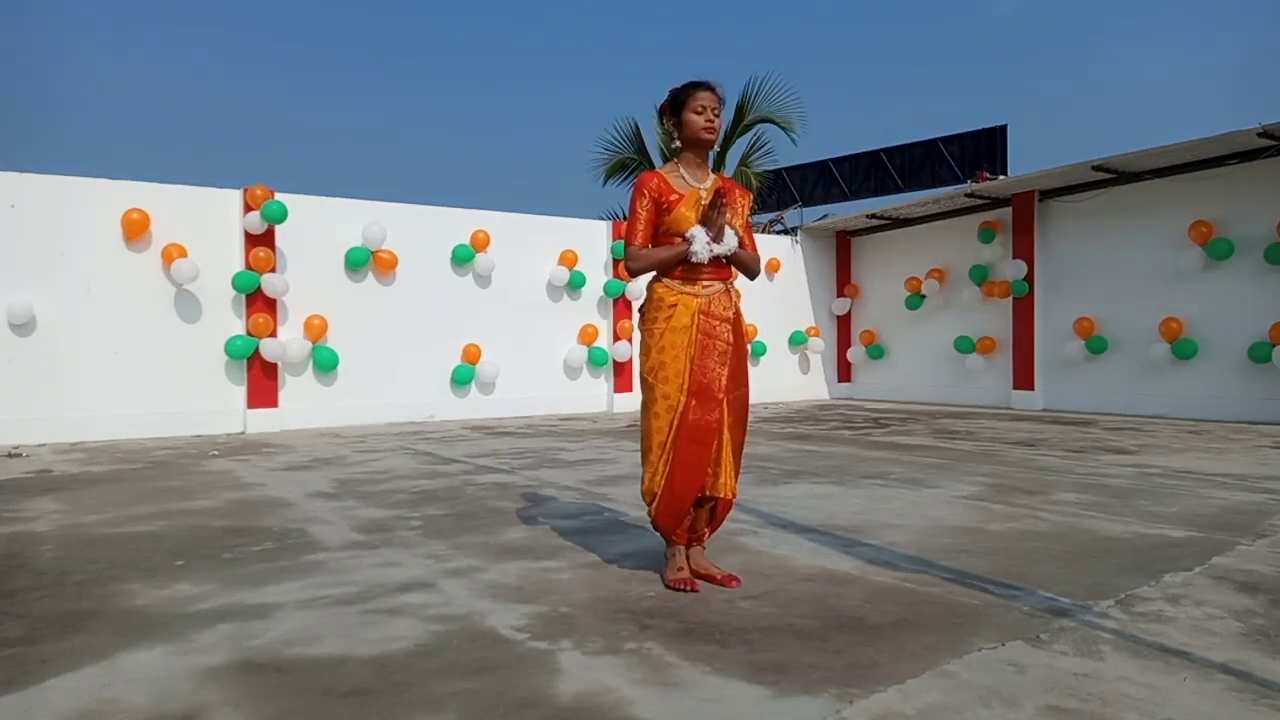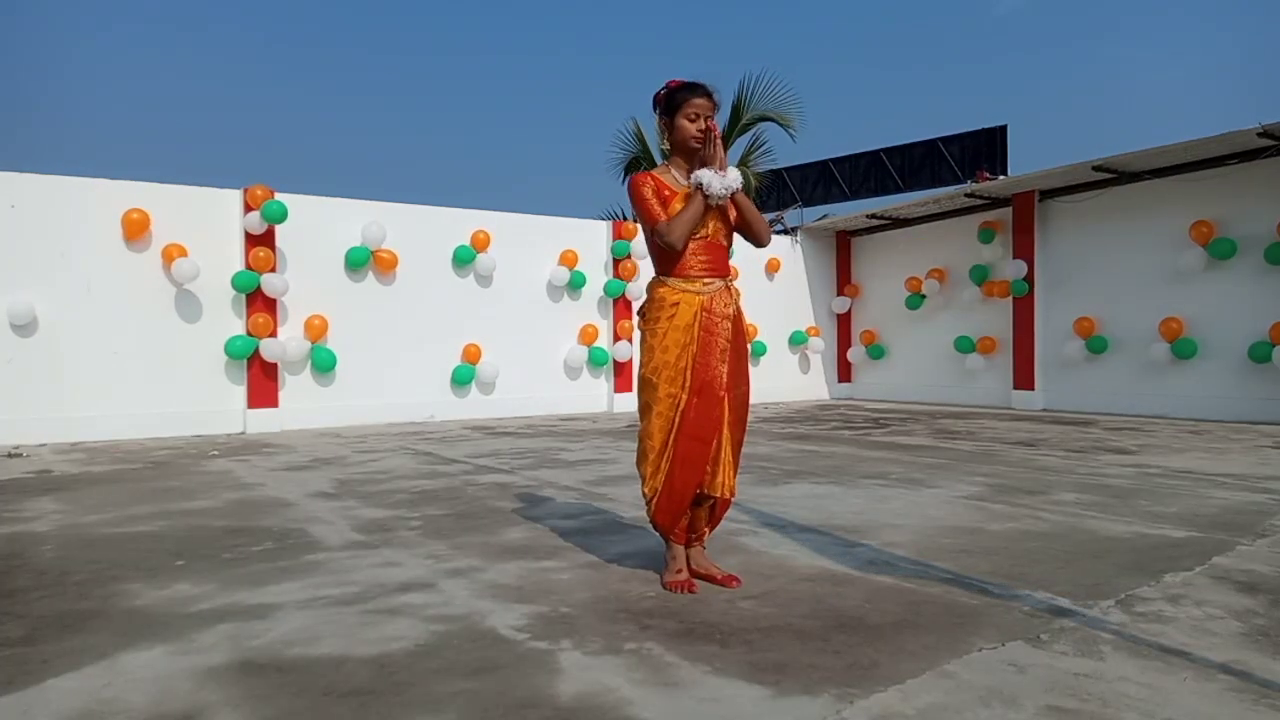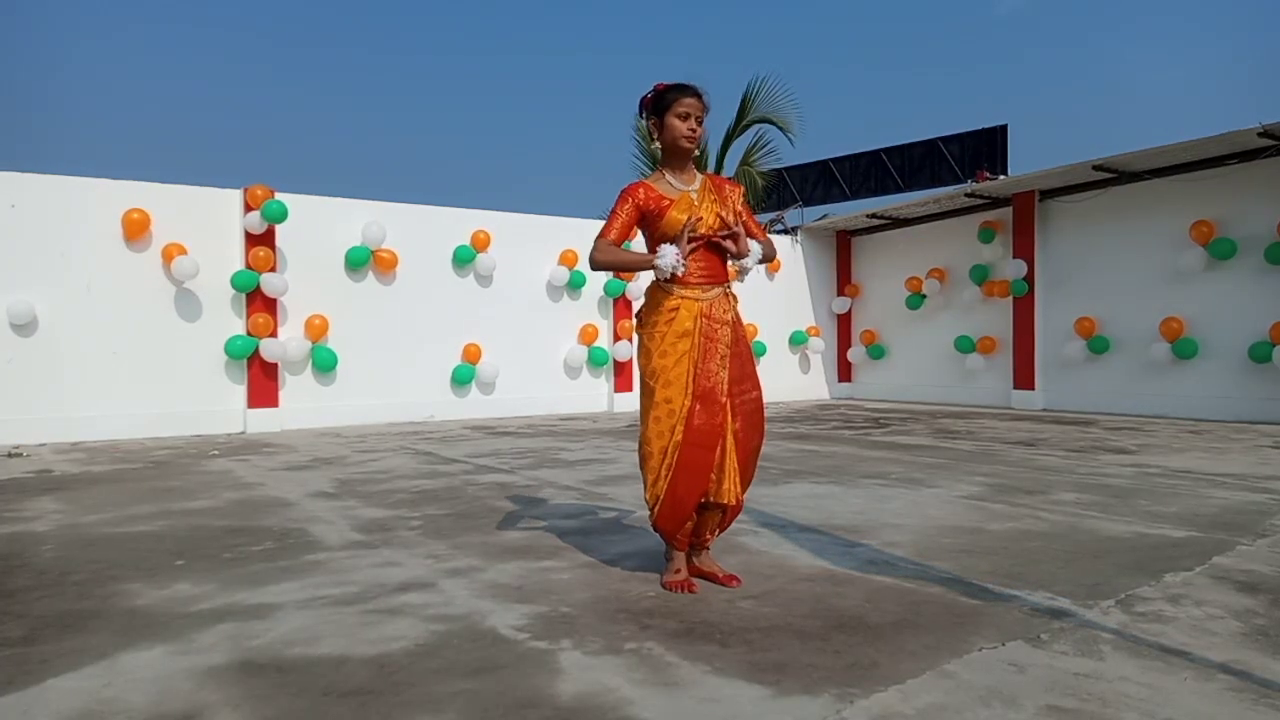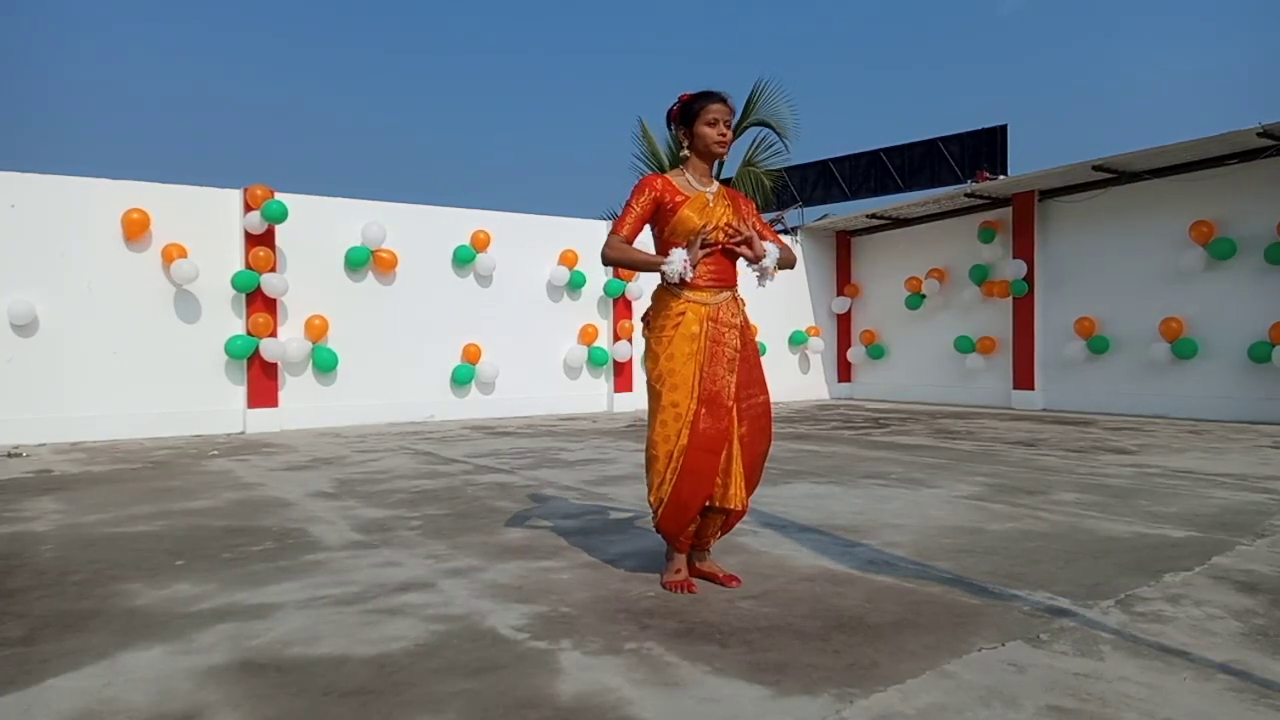
dt=1s
person 1, frame 1
left shoulder: (733, 192)
right shoulder: (652, 184)
left elbow: (753, 266)
right elbow: (634, 261)
left wrist: (725, 237)
right wrist: (697, 238)
left hip: (723, 320)
right hip: (672, 317)
left knee: (717, 430)
right knee: (676, 429)
left ankle: (697, 547)
right ankle: (674, 552)
person 1, frame 2
left shoulder: (725, 182)
right shoulder: (647, 182)
left elbow: (762, 235)
right elbow: (671, 238)
left wrist: (726, 178)
right wrist: (705, 185)
left hip: (722, 316)
right hip: (673, 315)
left knee: (717, 427)
right knee: (675, 426)
left ankle: (697, 547)
right ankle: (674, 552)
person 1, frame 3
left shoulder: (724, 189)
right shoulder: (641, 194)
left elbow: (768, 247)
right elbow: (600, 255)
left wrist: (743, 250)
right wrist: (667, 258)
left hip: (721, 320)
right hip: (672, 321)
left knee: (728, 430)
right knee: (676, 431)
left ankle: (702, 548)
right ankle: (675, 552)
person 1, frame 4
left shoulder: (737, 201)
right shoulder: (657, 187)
left elbow: (789, 256)
right elbow: (611, 250)
left wrist: (761, 253)
right wrist: (676, 261)
left hip: (729, 324)
right hip: (679, 323)
left knee: (734, 434)
right knee: (682, 434)
left ankle: (703, 549)
right ankle: (676, 553)
